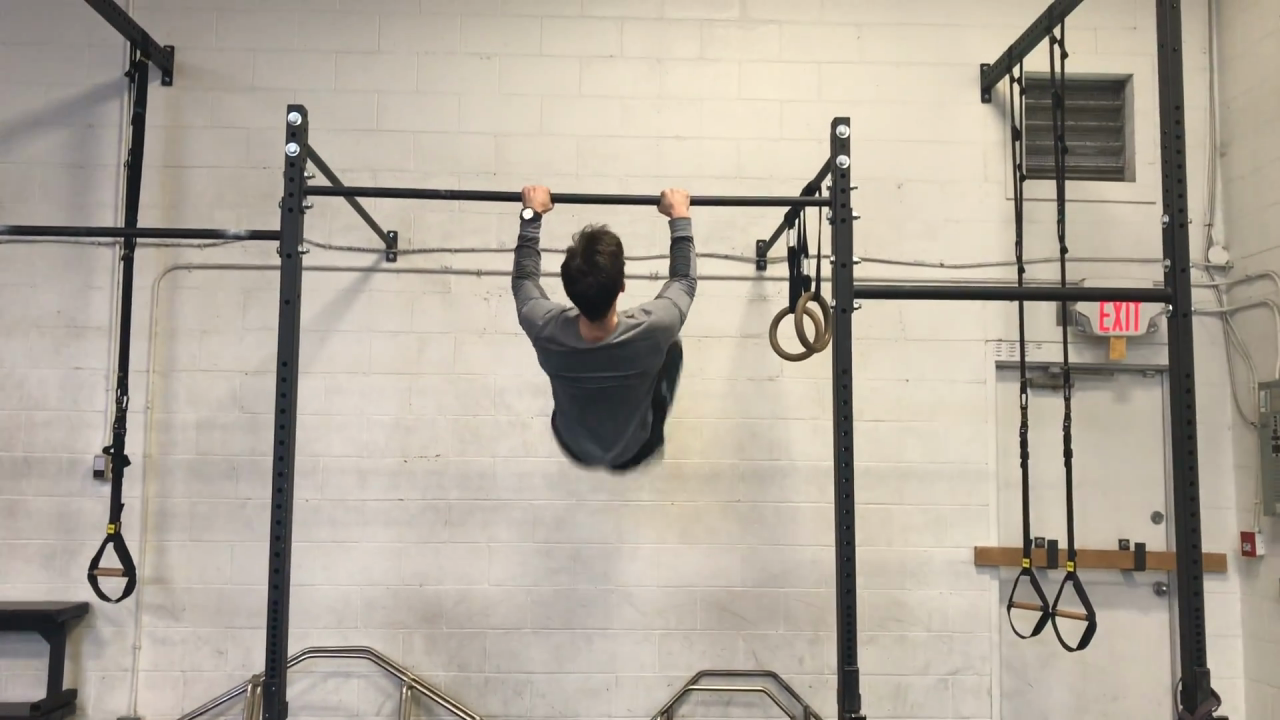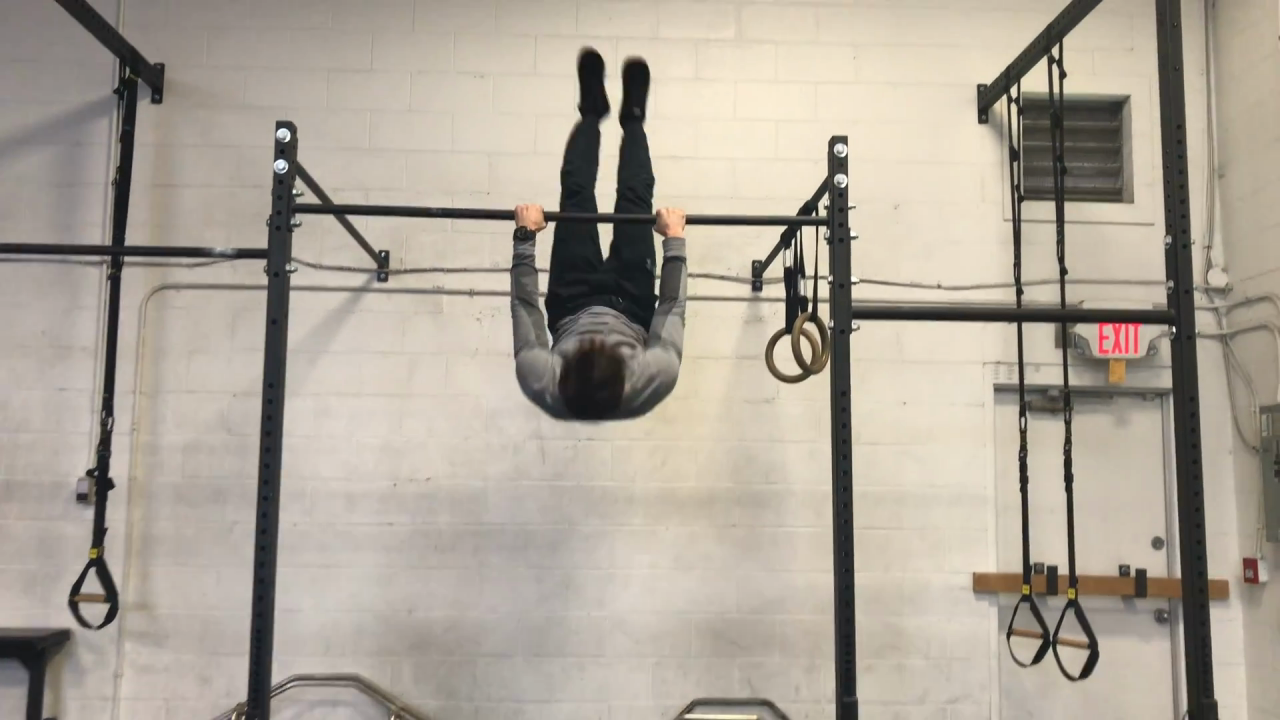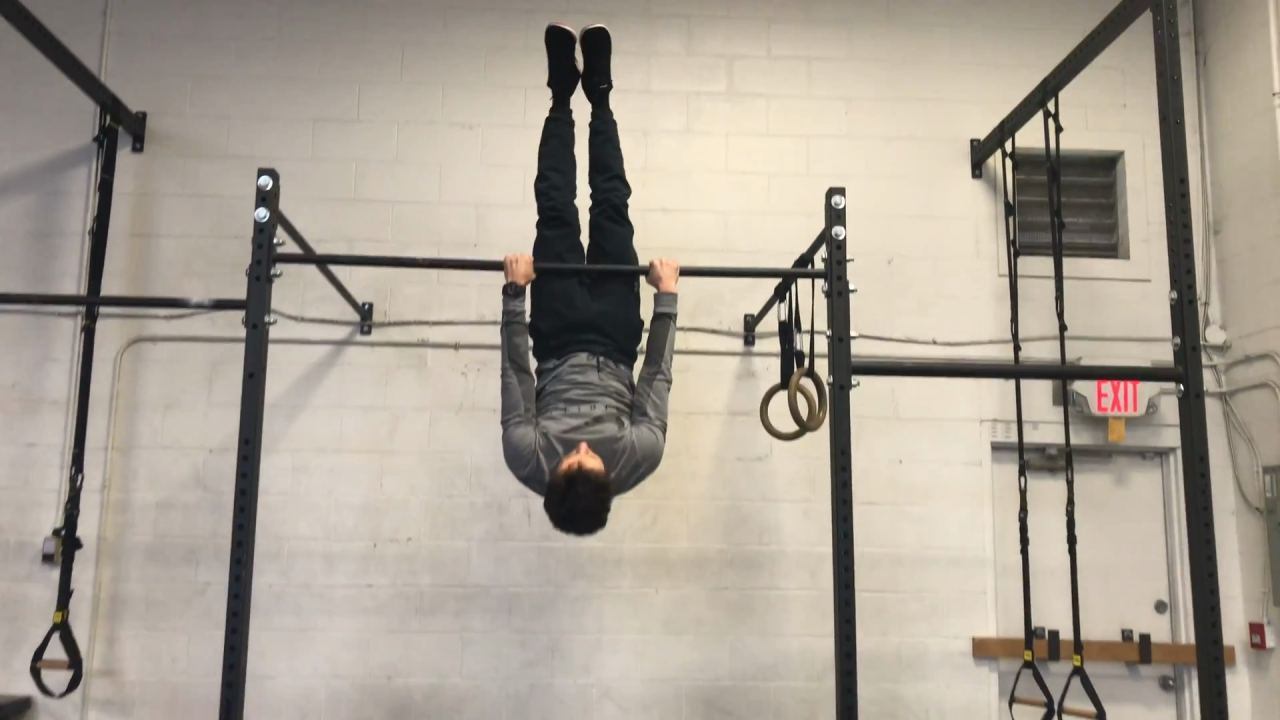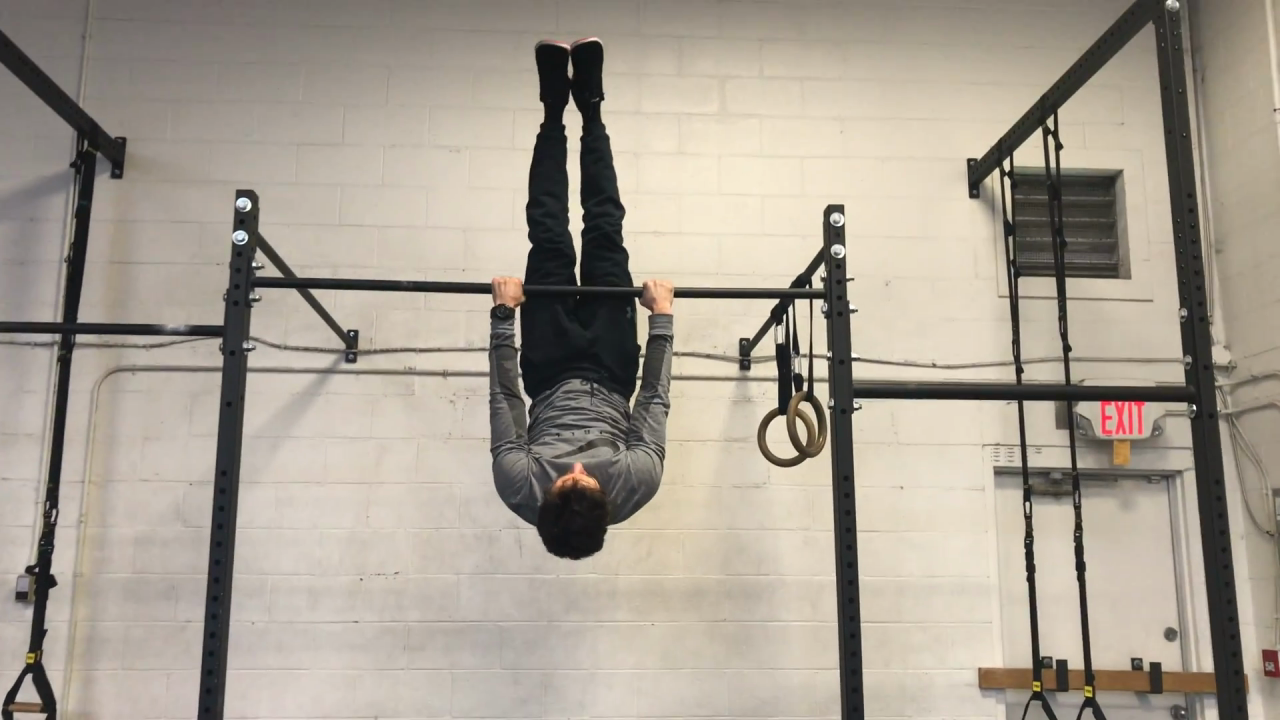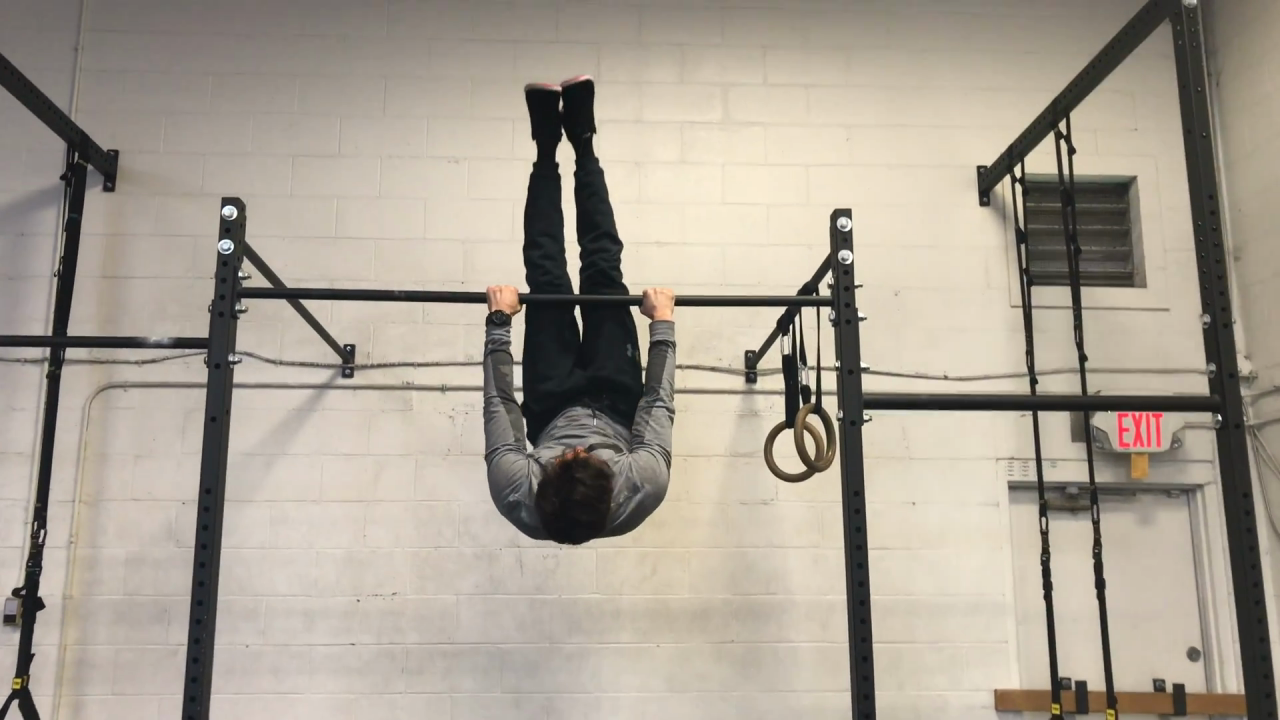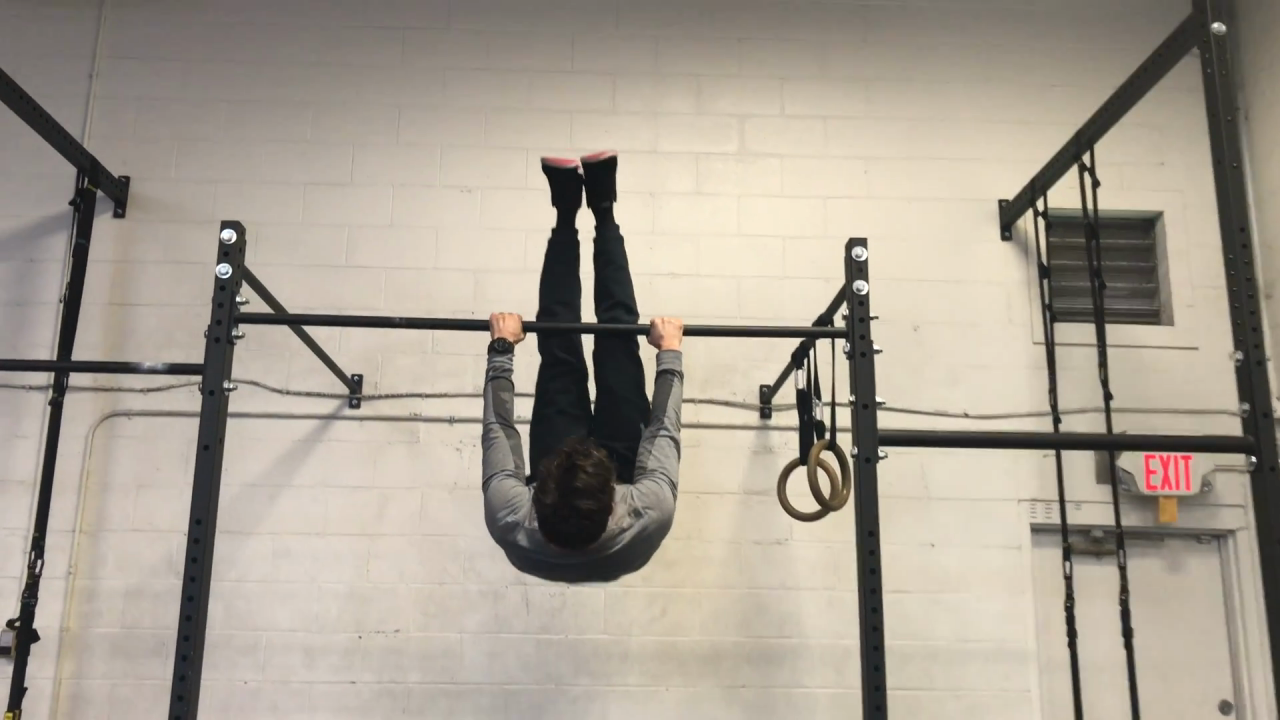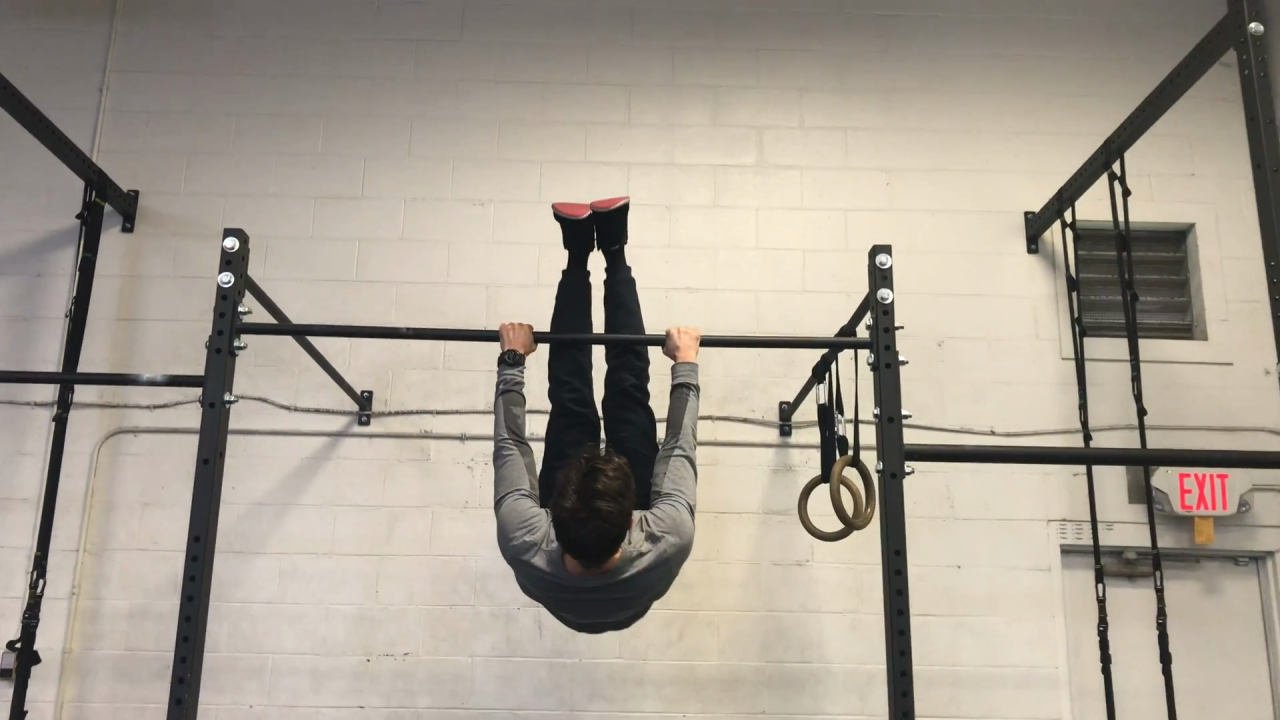
dt=0.4s
person 1, frame 1
left shoulder: (548, 329)
right shoulder: (651, 328)
left elbow: (523, 281)
right elbow: (684, 284)
left wrist: (531, 216)
right wrist: (680, 220)
left hip: (577, 448)
right hip: (633, 450)
person 1, frame 2
left shoulder: (542, 385)
right shoulder: (653, 381)
left elbow: (524, 306)
right elbow: (671, 310)
left wrist: (525, 237)
right wrist: (674, 241)
left hip: (573, 309)
right hip: (628, 311)
left knee: (576, 196)
right knee: (635, 200)
left ankle: (593, 113)
right ankle: (632, 117)
person 1, frame 3
left shoulder: (528, 462)
right shoulder: (638, 459)
left elbow: (515, 371)
right elbow: (657, 373)
left wrist: (515, 292)
right wrist: (666, 296)
left hip: (558, 343)
right hip: (613, 344)
left knee: (556, 217)
right knee: (610, 212)
left ankle: (563, 94)
right ankle: (598, 94)
person 1, frame 4
left shoulder: (520, 491)
right shoulder: (636, 486)
left elbow: (504, 397)
right elbow: (655, 398)
left wrist: (503, 315)
right wrist: (661, 319)
left hip: (552, 377)
right hip: (607, 379)
left knee: (550, 248)
right knee: (604, 246)
left ankle: (556, 110)
right ankle: (589, 109)
person 1, frame 5
left shoulder: (516, 500)
right shoulder: (640, 495)
left elbow: (498, 402)
right elbow: (658, 402)
left wrist: (498, 322)
right wrist: (663, 325)
left hip: (551, 414)
right hip: (614, 411)
left knee: (547, 287)
right knee: (604, 281)
left ankle: (548, 147)
right ankle: (581, 143)
person 1, frame 6
left shoulder: (515, 532)
right shoulder: (644, 526)
left elbow: (498, 429)
right elbow: (664, 432)
left wrist: (501, 350)
right wrist: (670, 355)
right hip: (620, 465)
left knee: (559, 356)
right knee: (618, 349)
left ankle: (567, 214)
right ankle: (602, 210)
person 1, frame 7
left shoulder: (527, 550)
right shoulder: (665, 547)
left elbow: (510, 445)
right elbow: (679, 447)
left wrist: (512, 361)
right wrist: (685, 367)
left knee: (570, 404)
right knee: (629, 396)
left ankle: (578, 255)
right ankle: (613, 254)
